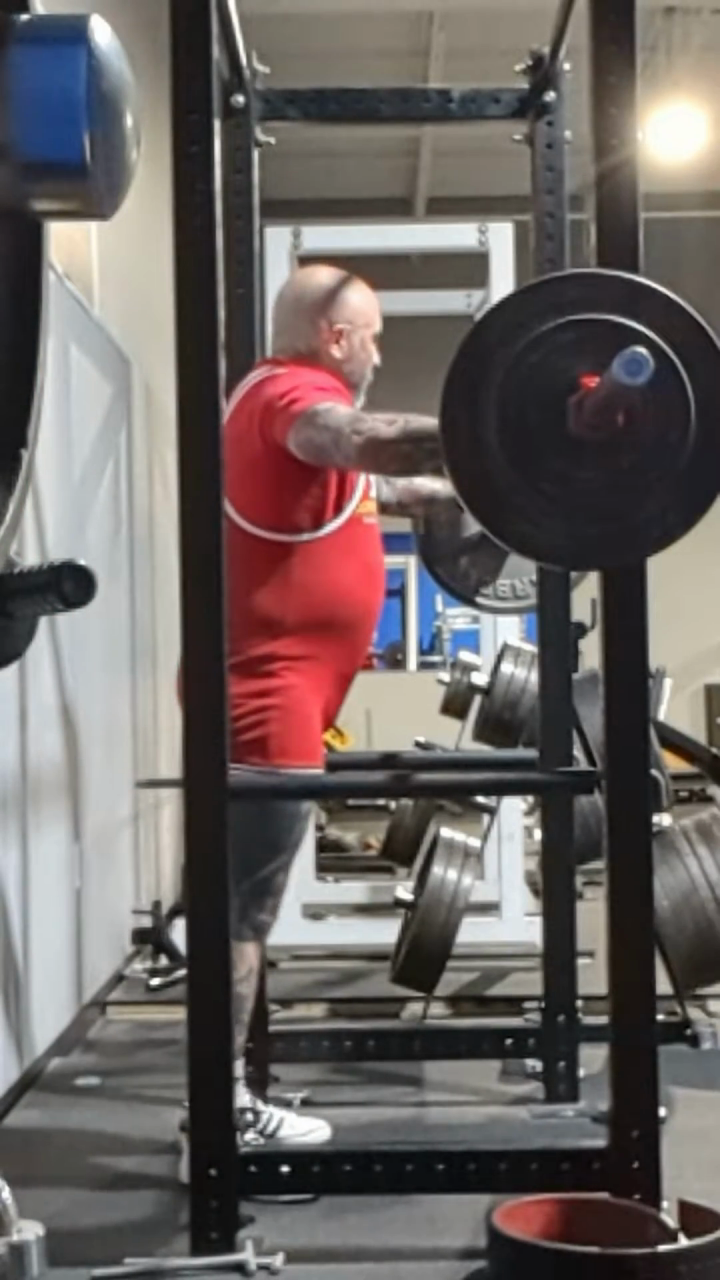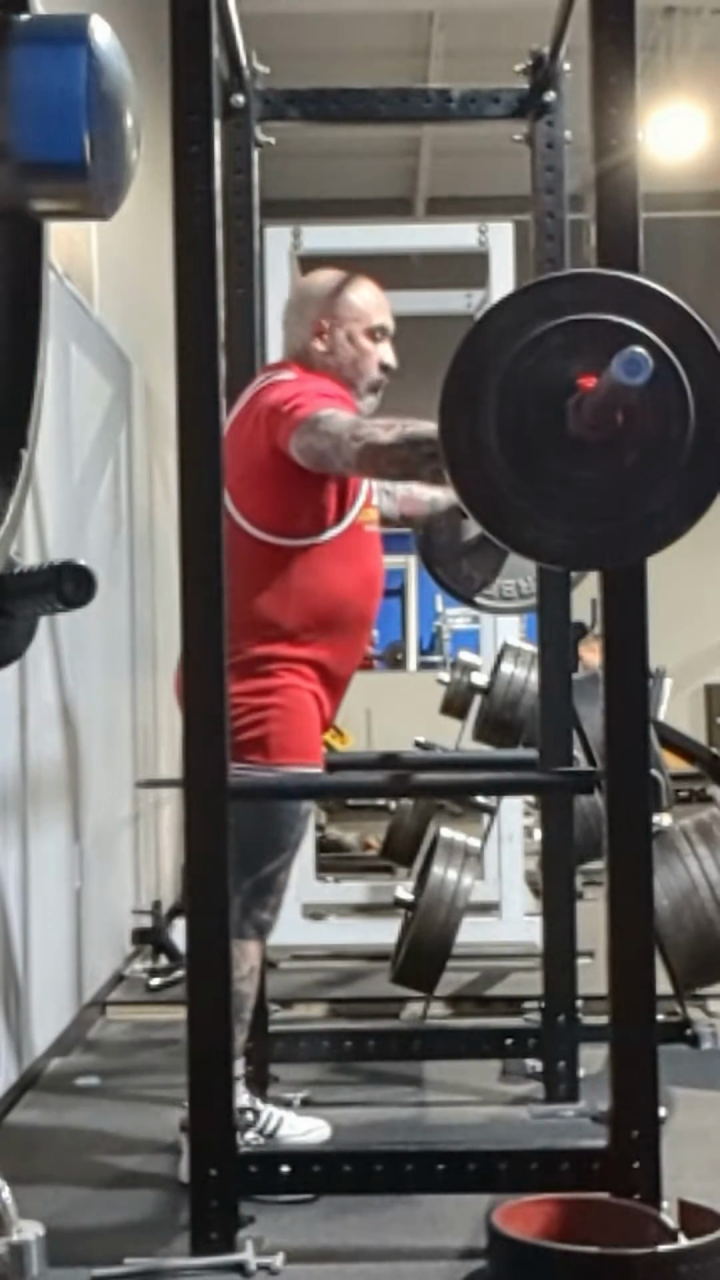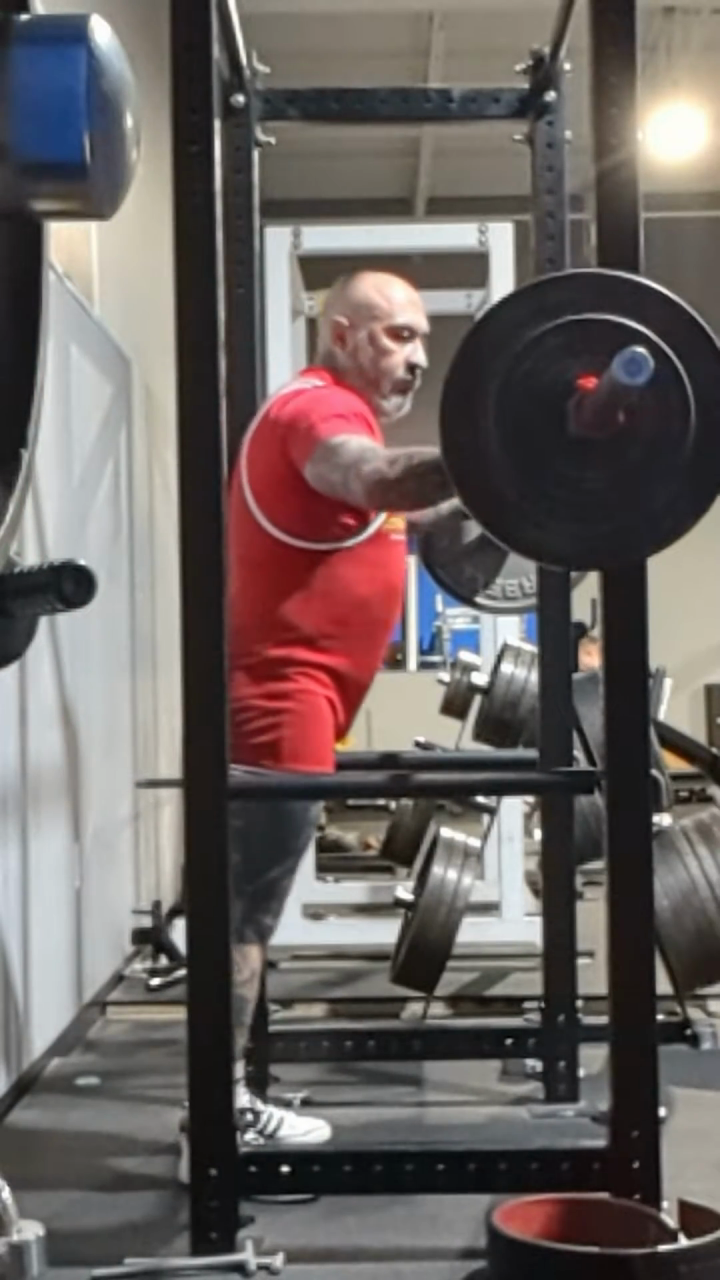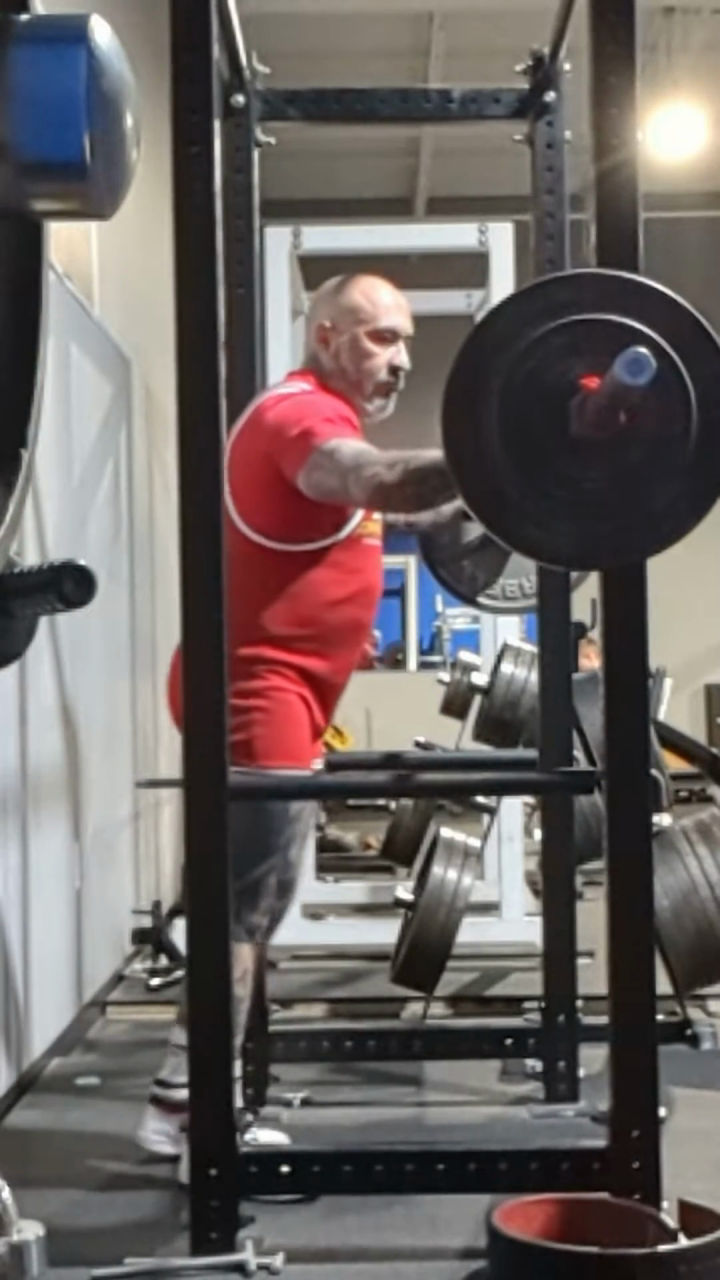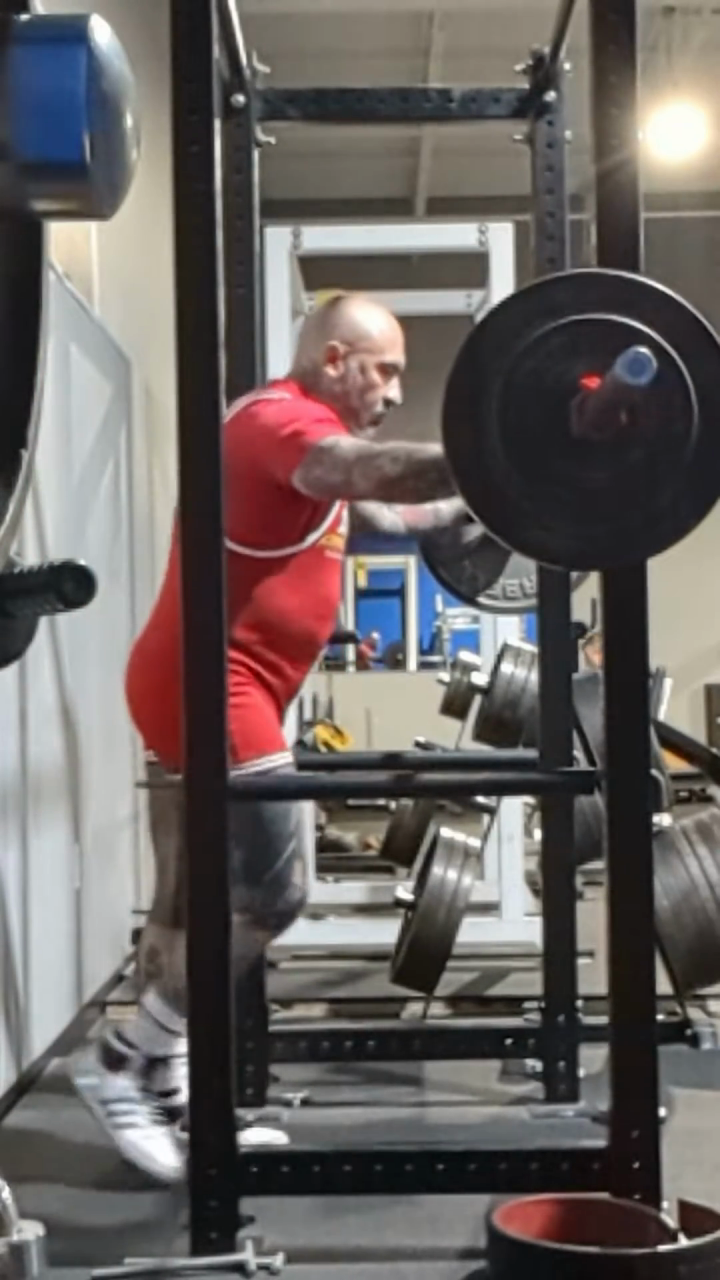
dt=0.4s
person 1, frame 1
left shoulder: (294, 402)
right shoulder: (290, 393)
left elbow: (371, 482)
right elbow: (371, 443)
left wrist: (465, 491)
left hip: (279, 691)
right hip: (265, 693)
left knee: (249, 905)
right knee: (244, 908)
left ankle: (225, 1099)
person 1, frame 2
left shoulder: (297, 407)
right shoulder: (295, 398)
left elbow: (375, 495)
right elbow: (371, 448)
left wrist: (472, 494)
left hip: (270, 691)
right hip: (264, 693)
left knee: (246, 906)
right knee: (244, 909)
left ankle: (224, 1103)
person 1, frame 3
left shoulder: (331, 414)
right shoulder: (321, 408)
left elbow: (391, 504)
right elbow: (378, 480)
left hip: (282, 694)
right hip: (278, 695)
left knee: (251, 909)
right knee: (247, 912)
left ankle: (225, 1105)
person 1, frame 4
left shoulder: (316, 418)
right shoulder: (304, 413)
left elbow: (380, 502)
right elbow: (379, 483)
left hip: (272, 697)
right hip: (257, 694)
left knee: (252, 904)
right knee: (241, 911)
left ankle: (182, 1097)
person 1, frame 5
left shoulder: (296, 428)
right shoulder: (285, 418)
left elbow: (378, 512)
right elbow: (372, 471)
left wrist: (474, 498)
left hip: (194, 690)
right hip: (213, 690)
left knee: (191, 905)
right knee: (273, 892)
left ankle: (166, 1099)
right ankle: (125, 1057)
